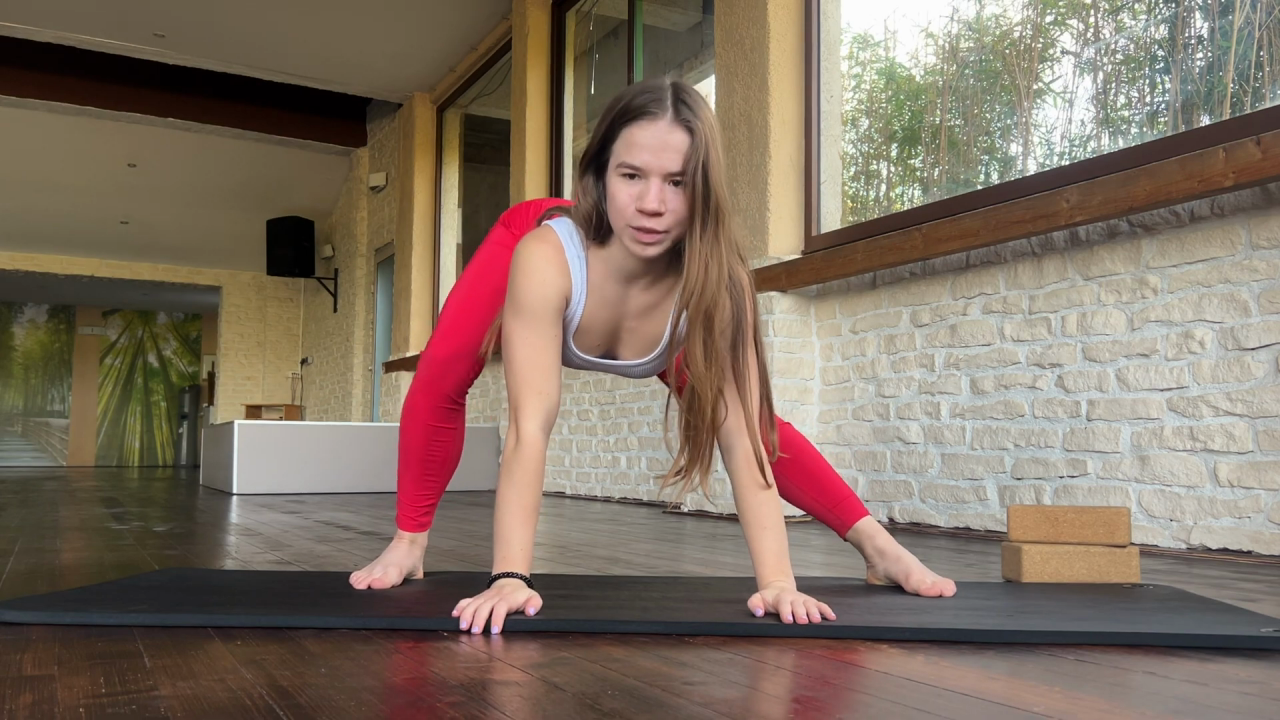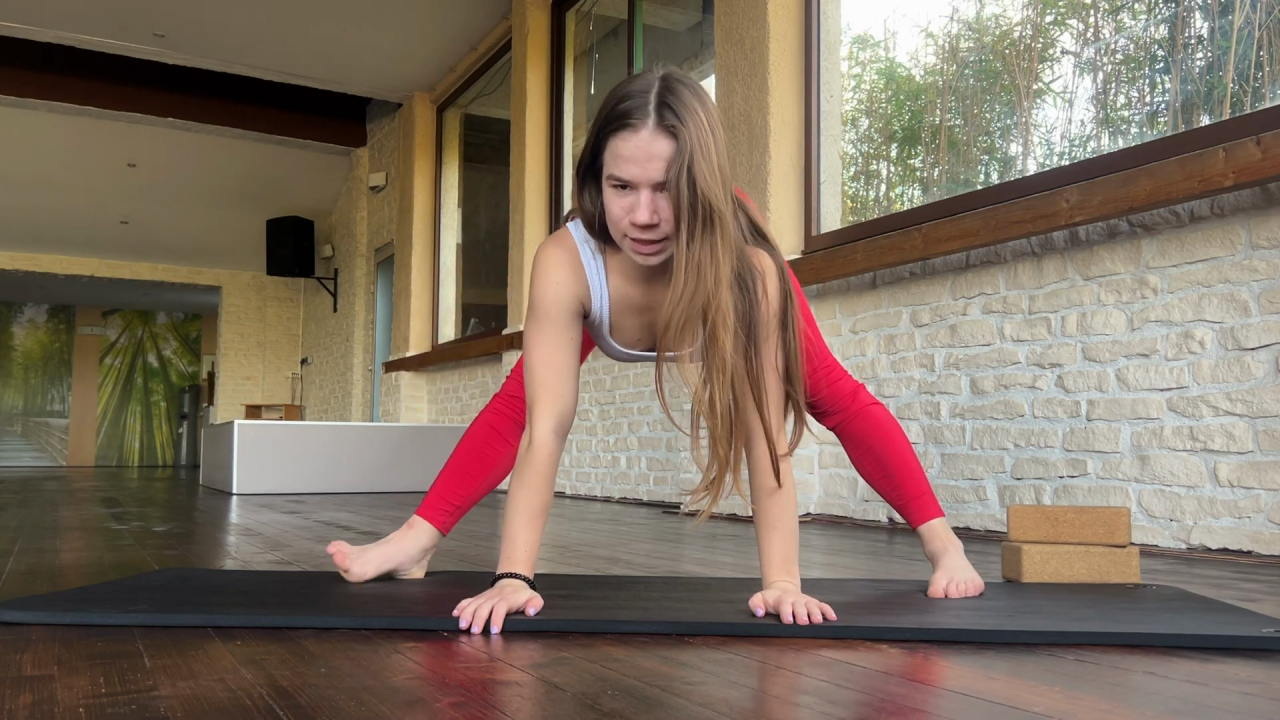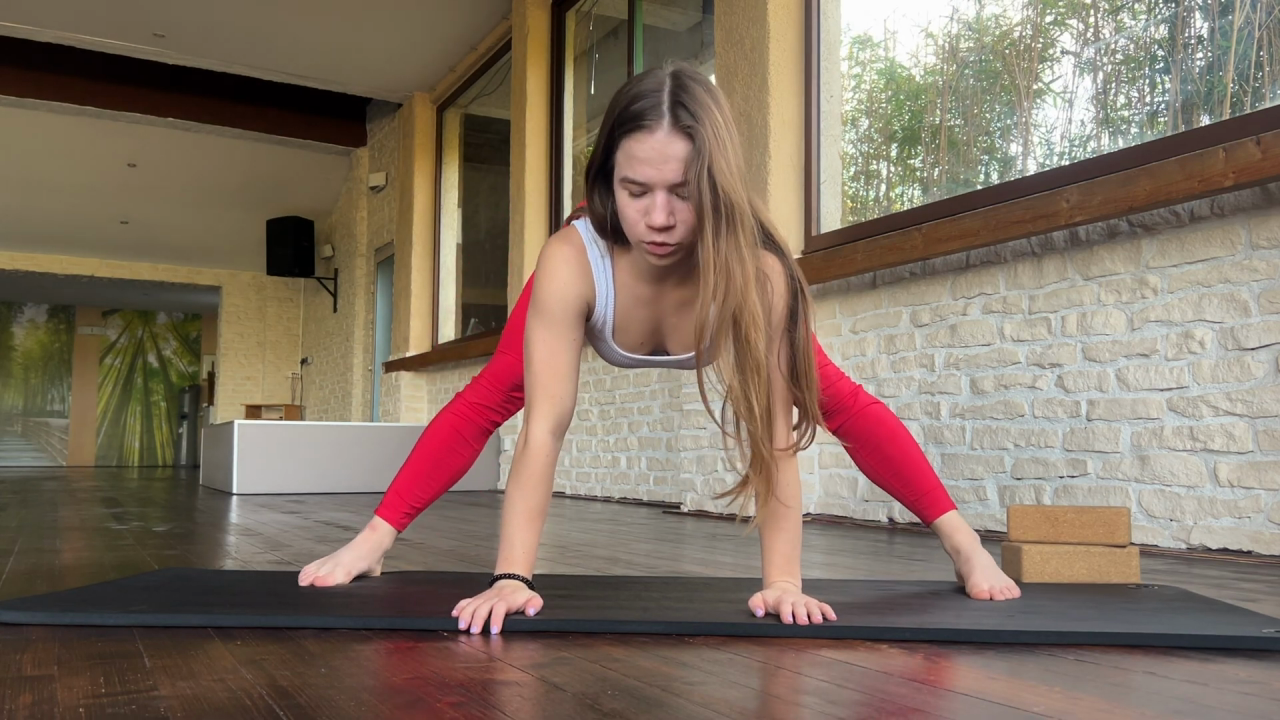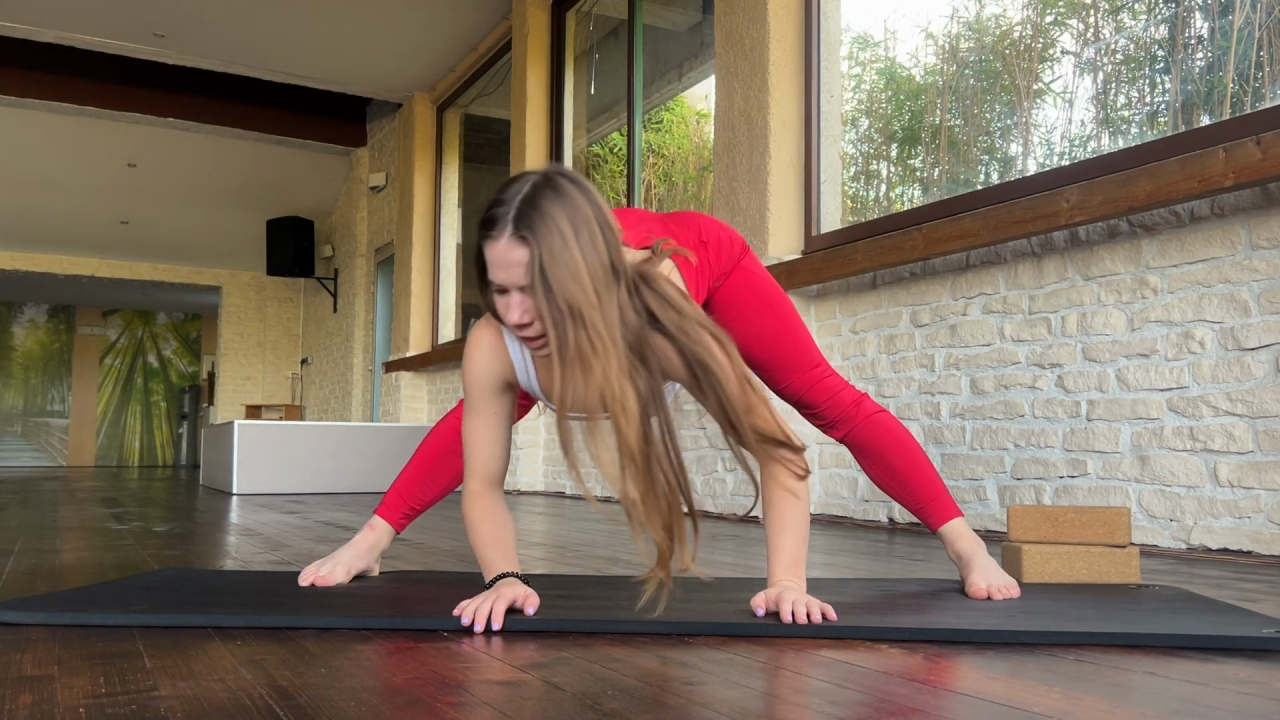
dt=0.7s
person 1, frame 1
left shoulder: (719, 280)
right shoulder: (544, 252)
left elbow: (743, 436)
right elbow: (530, 426)
left wrist: (776, 580)
right wrist: (509, 576)
left knee: (750, 416)
right knee: (441, 375)
left ankle: (875, 544)
right ankle: (409, 541)
person 1, frame 2
left shoulder: (750, 268)
right shoulder: (567, 262)
left elbow: (768, 433)
right elbow: (544, 427)
left wrist: (782, 582)
right wrist: (513, 576)
left hip: (715, 252)
right hip: (608, 276)
left knee: (833, 393)
right knee: (517, 398)
left ankle: (941, 543)
right ankle: (416, 541)
person 1, frame 3
right shoulder: (573, 260)
right hip: (605, 260)
left knee: (834, 398)
right knee: (488, 395)
left ankle: (961, 542)
right ankle: (373, 542)
person 1, frame 4
right shoulder: (487, 347)
left elbow: (779, 448)
right elbow: (481, 478)
right wrist: (503, 577)
left hip: (700, 247)
right hip: (603, 242)
left knee: (832, 401)
right knee: (475, 415)
left ankle: (966, 546)
right ankle: (370, 543)
